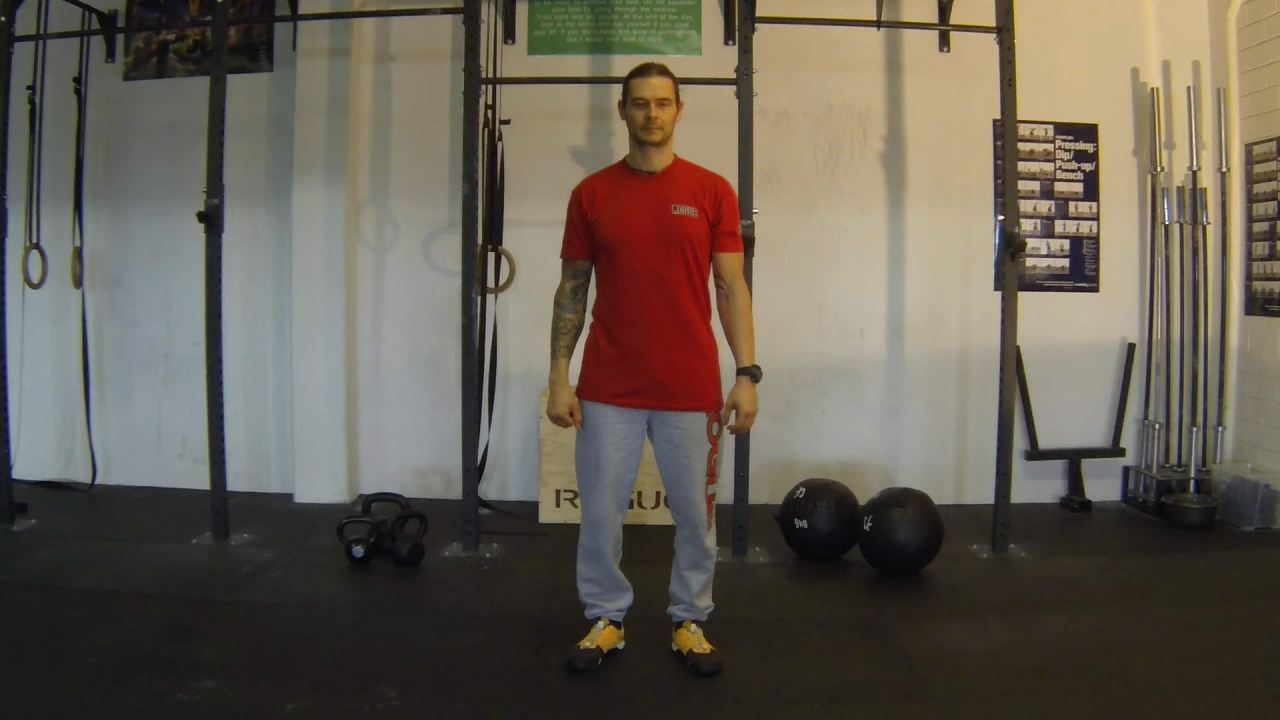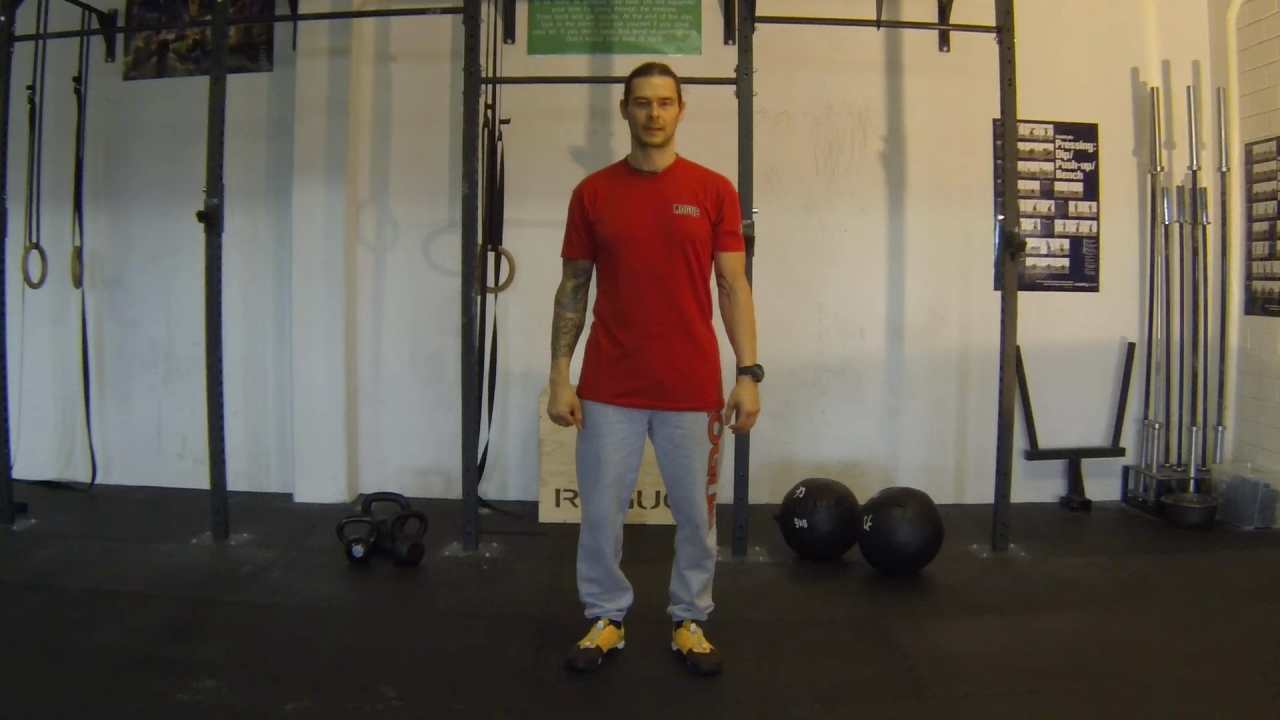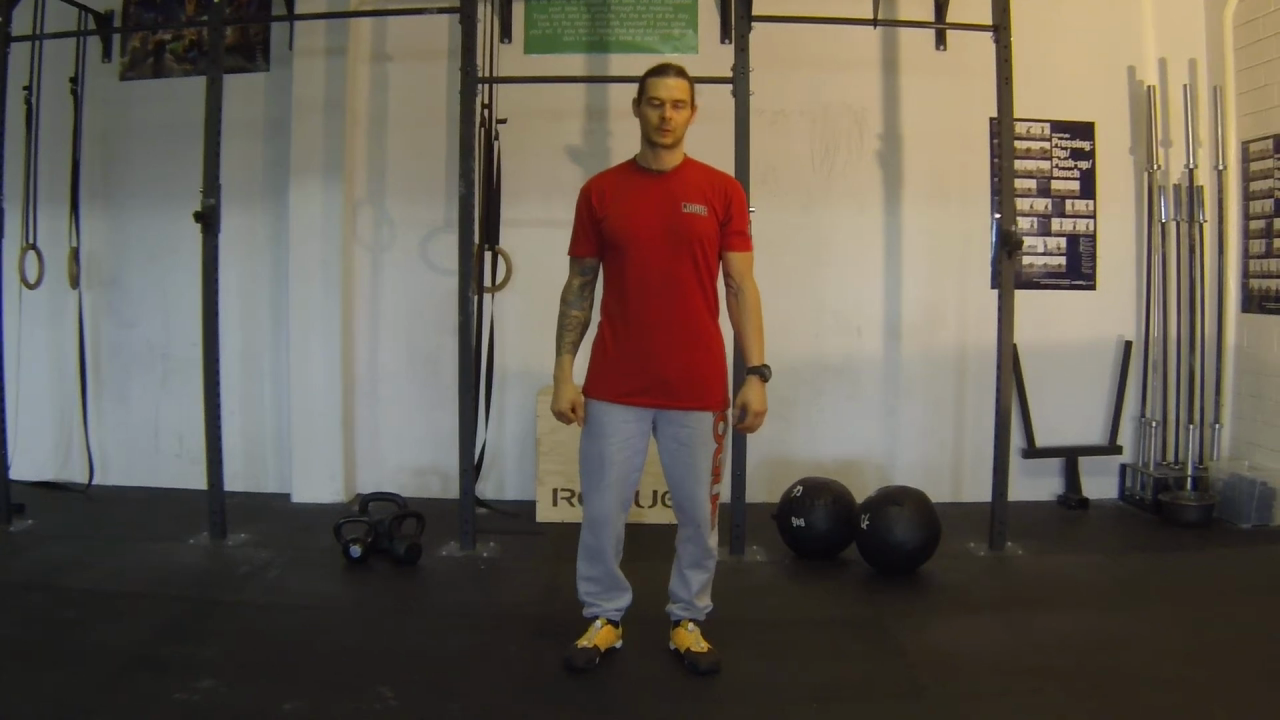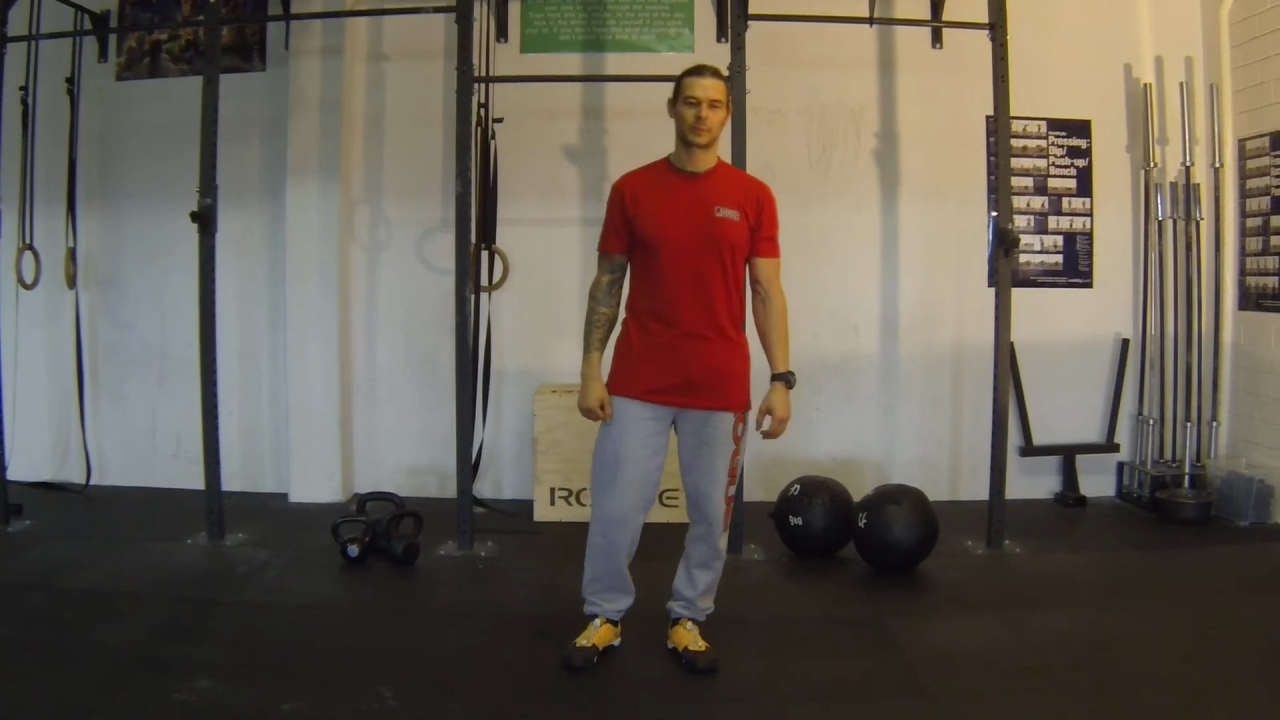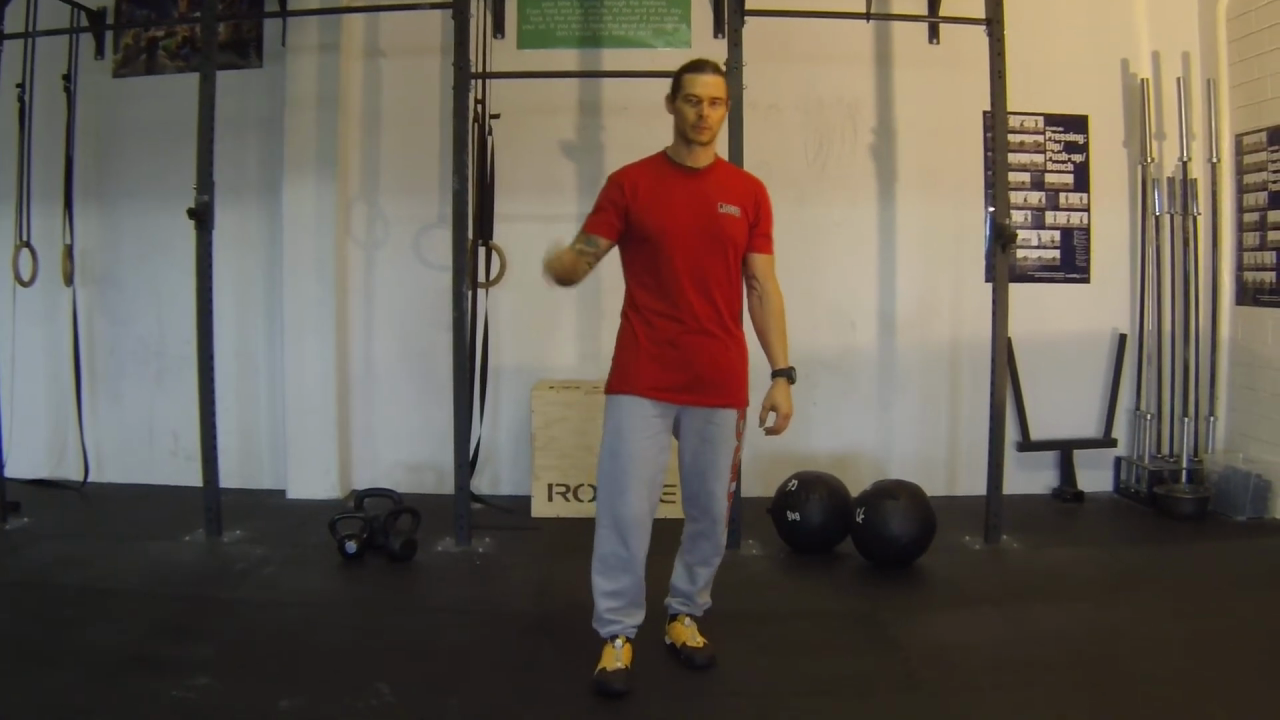
dt=0.7s
person 1, frame 1
left shoulder: (713, 191)
right shoulder: (591, 193)
left elbow: (731, 287)
right elbow: (572, 290)
left wrist: (747, 374)
right wrist: (559, 377)
left hip: (691, 389)
right hip: (609, 388)
left knee: (695, 513)
right knee: (600, 511)
left ankle: (689, 620)
right ankle: (605, 618)
person 1, frame 2
left shoulder: (714, 191)
right shoulder: (592, 193)
left elbow: (733, 286)
right elbow: (572, 289)
left wrist: (748, 373)
right wrist: (559, 376)
left hip: (692, 388)
right hip: (609, 389)
left knee: (696, 512)
right knee: (601, 510)
left ankle: (689, 620)
right ankle: (605, 618)
person 1, frame 3
left shoulder: (722, 192)
right shoulder: (600, 191)
left elbow: (741, 286)
right elbow: (578, 286)
left wrist: (756, 373)
right wrist: (563, 373)
left hip: (698, 387)
right hip: (615, 386)
left knee: (699, 512)
right knee: (602, 510)
left ankle: (688, 619)
right ankle: (604, 616)
person 1, frame 4
left shoulder: (752, 196)
right shoulder: (632, 189)
left elbow: (766, 291)
right elbow: (607, 283)
left wrist: (781, 378)
right wrist: (591, 370)
left hip: (719, 387)
right hip: (638, 382)
left knee: (711, 512)
right knee: (615, 509)
left ankle: (688, 619)
right ankle: (604, 615)
person 1, frame 5
left shoulder: (748, 191)
right shoulder: (629, 183)
left elbow: (763, 287)
right elbow: (581, 261)
left wrist: (782, 374)
right wrist: (563, 262)
left hip: (719, 383)
right hip: (641, 380)
left knee: (710, 511)
right knee: (624, 509)
left ankle: (684, 615)
right ankle: (617, 634)
